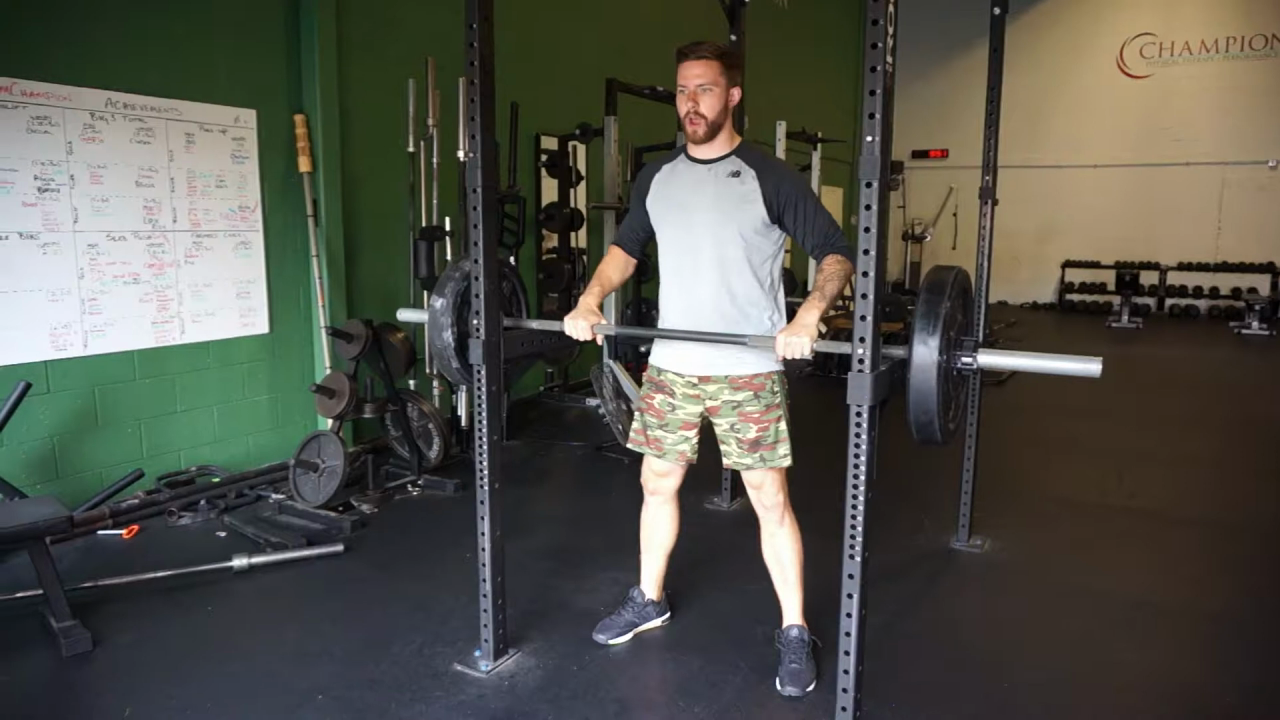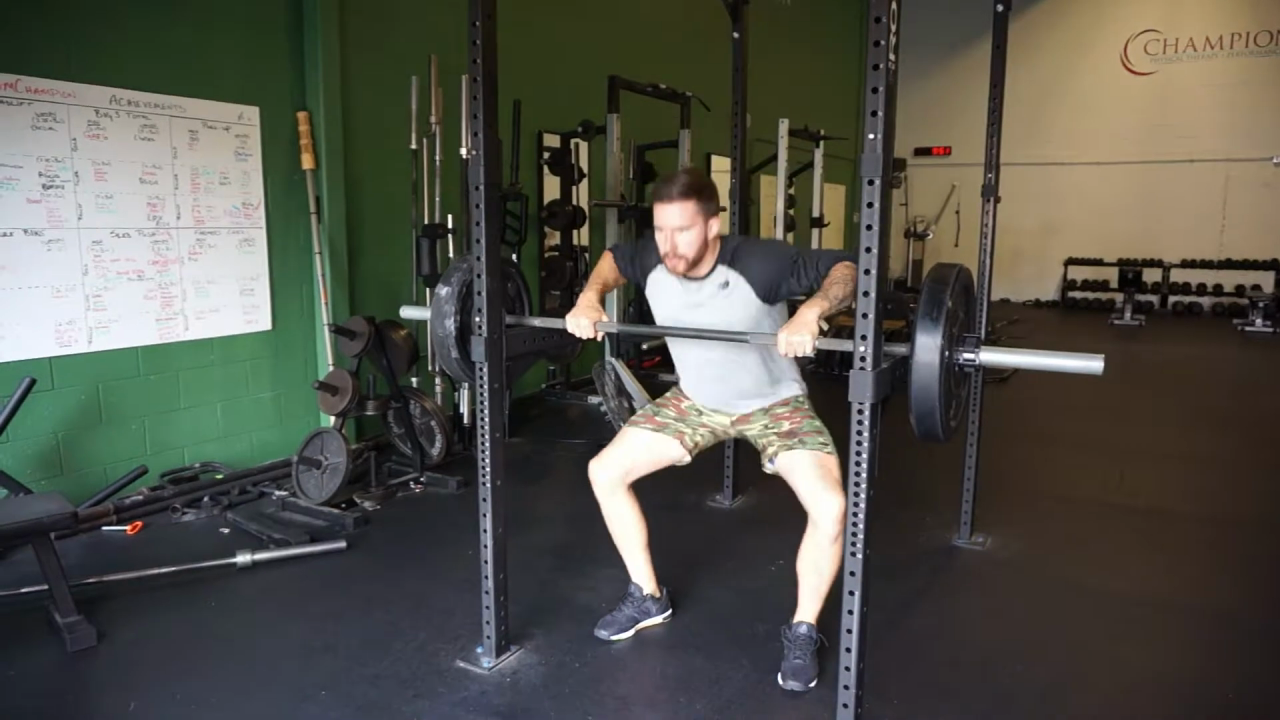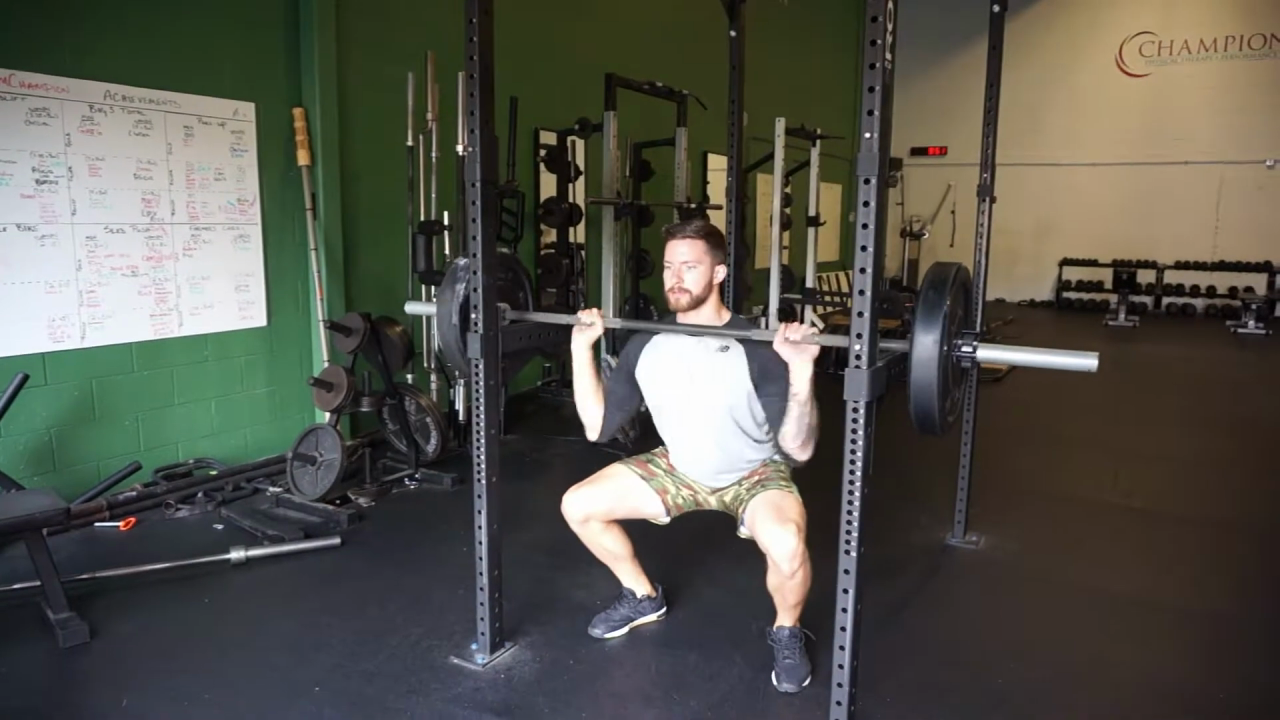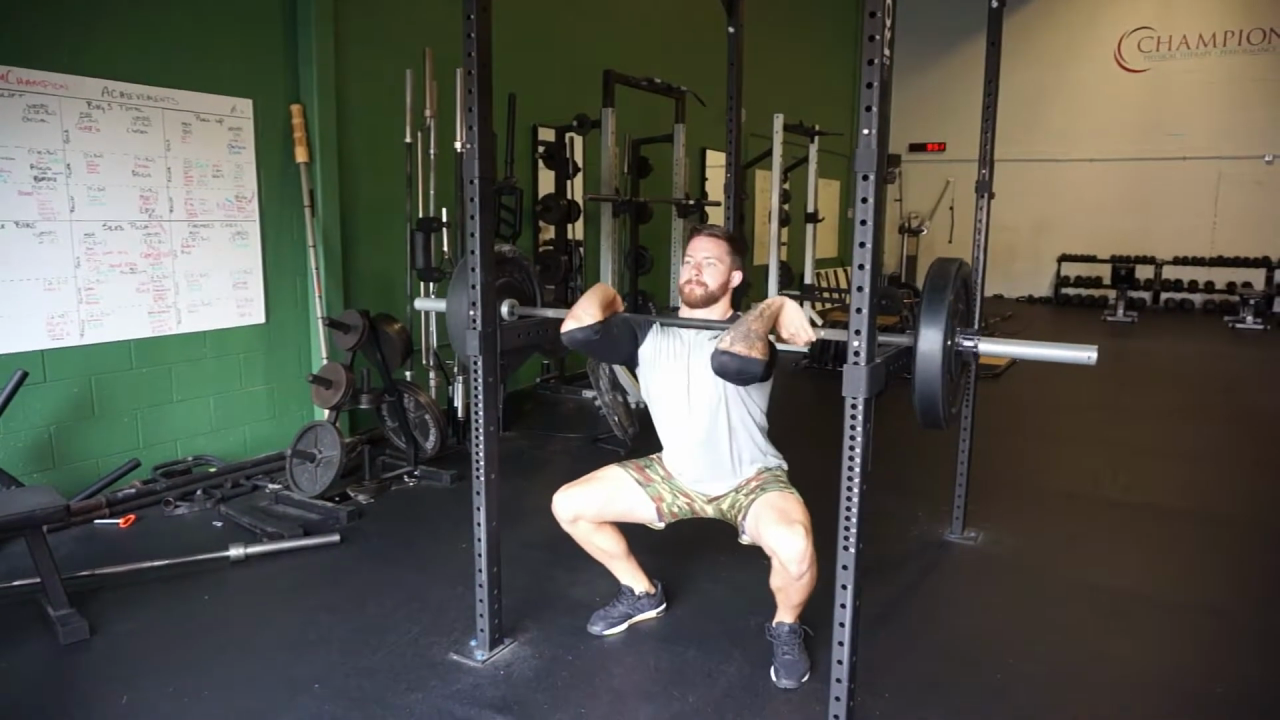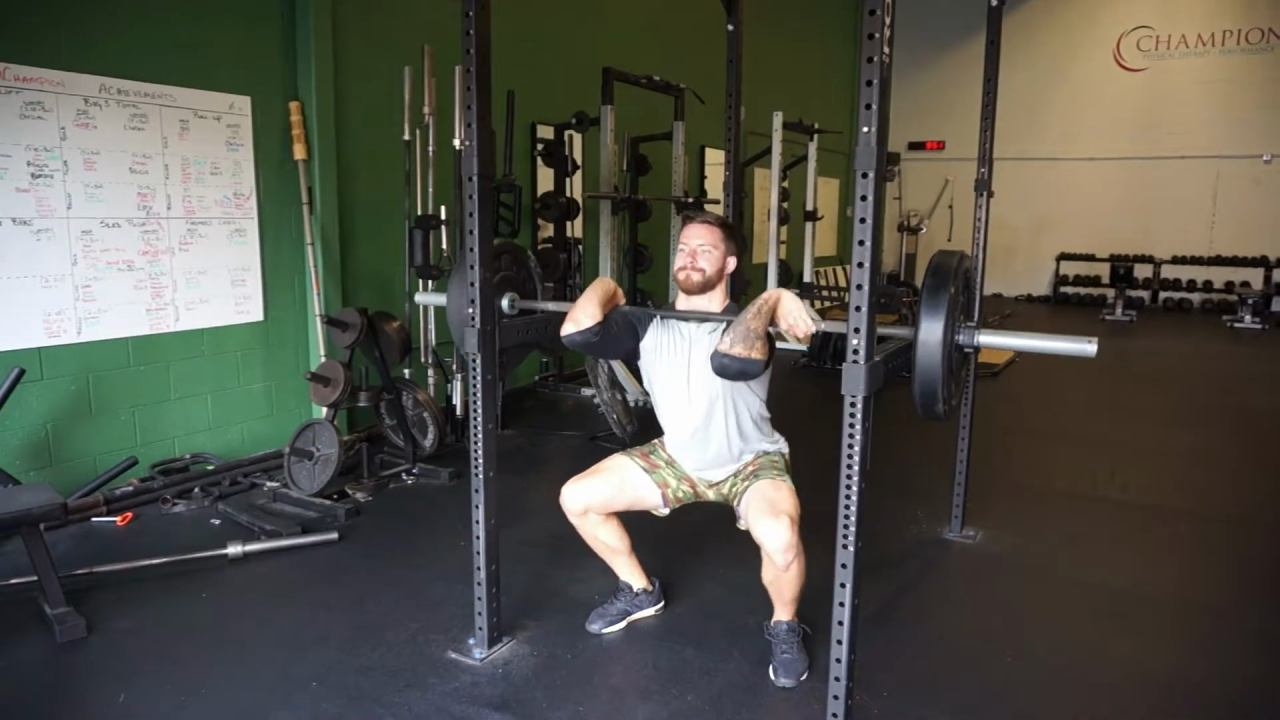
dt=0.7s
person 1, frame 1
left shoulder: (768, 176)
right shoulder: (657, 176)
left elbow: (835, 251)
right elbow: (627, 246)
left wrist: (807, 316)
right wrist: (590, 300)
left hip: (748, 369)
right hip: (671, 364)
left knee: (770, 500)
right knee: (658, 485)
left ankle: (794, 634)
right ankle: (650, 599)
person 1, frame 2
left shoulder: (758, 263)
right shoulder: (651, 263)
left elbow: (846, 267)
right elbow: (611, 259)
left wrist: (813, 311)
right wrist: (589, 297)
left hip: (774, 403)
right hip: (694, 400)
left knee: (829, 508)
right knee: (605, 472)
left ankle: (802, 633)
right ankle: (648, 598)
person 1, frame 3
left shoulder: (755, 350)
right shoulder: (645, 345)
left elbow: (799, 449)
right elbow: (598, 428)
left wrist: (801, 365)
right wrist: (582, 345)
left hip: (753, 473)
right hip: (679, 468)
left knee: (785, 544)
right knee: (578, 506)
left ankle: (786, 633)
right ankle: (643, 597)
person 1, frame 4
left shoulder: (748, 338)
right shoulder: (650, 334)
left elbow: (730, 360)
right elbow: (577, 331)
left wrist: (775, 307)
right wrist: (605, 293)
left hip: (750, 479)
right hip: (675, 475)
left knee: (794, 547)
right knee: (568, 506)
left ankle: (786, 629)
right ankle: (642, 594)
person 1, frame 5
left shoulder: (743, 329)
right shoulder: (648, 326)
left elbow: (731, 361)
right elbow: (577, 333)
left wrist: (772, 301)
right wrist: (605, 287)
left hip: (750, 463)
right hip: (677, 458)
left knee: (778, 537)
right knee: (577, 498)
left ankle: (784, 628)
right ankle: (640, 591)
